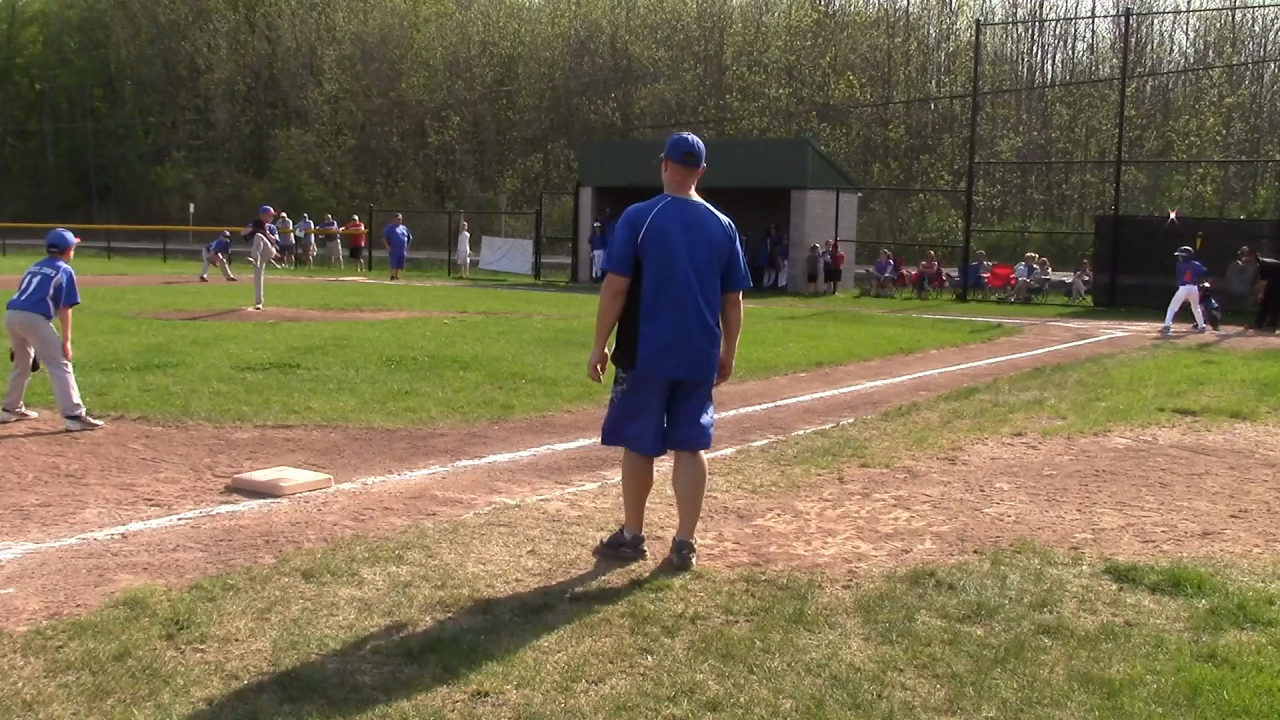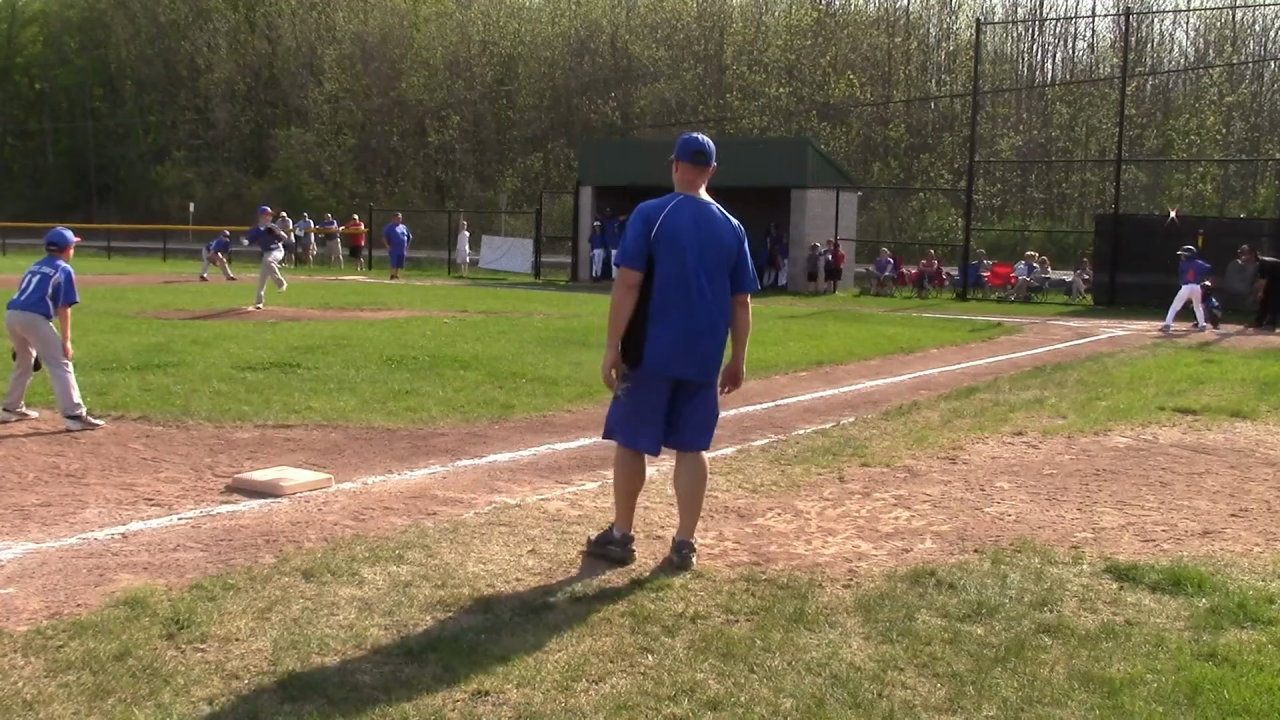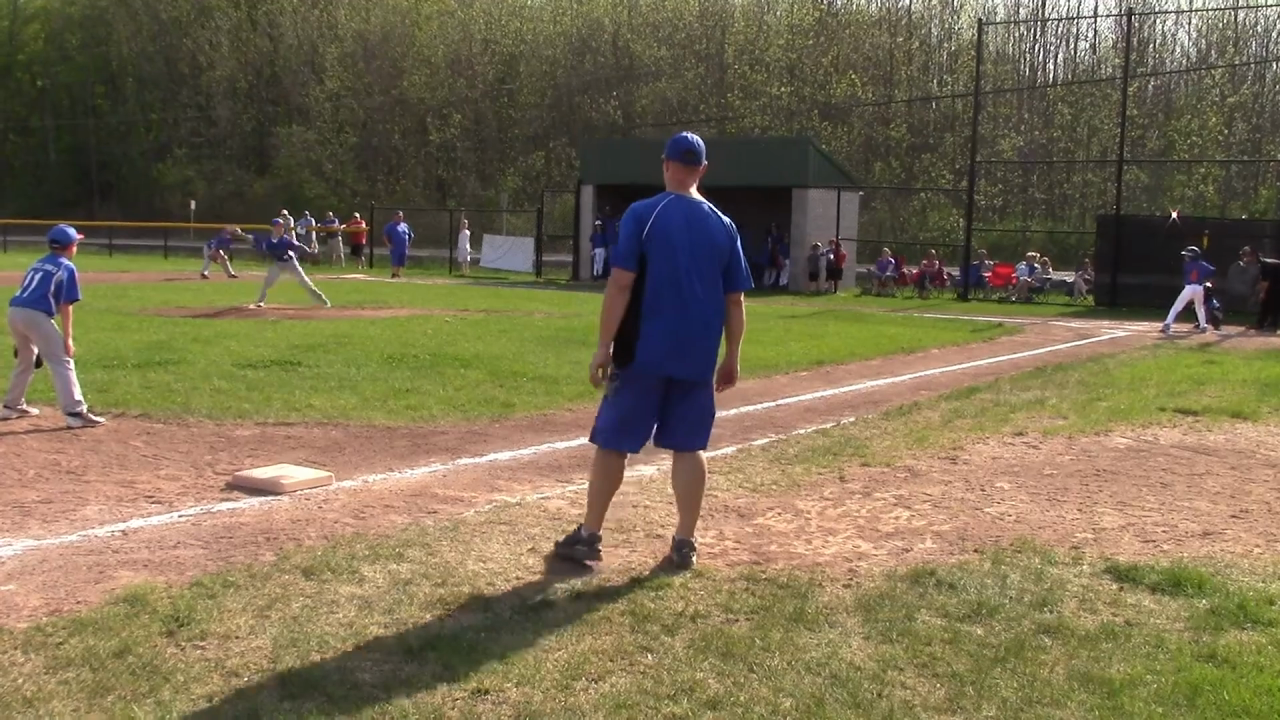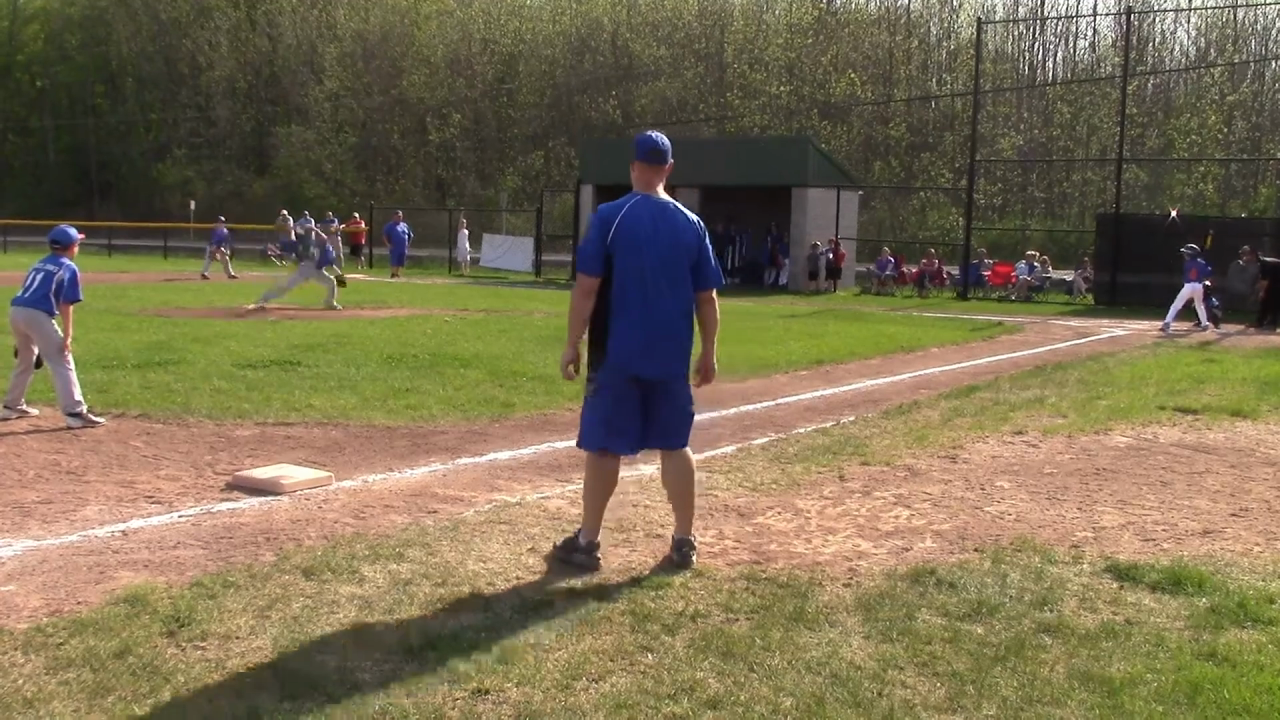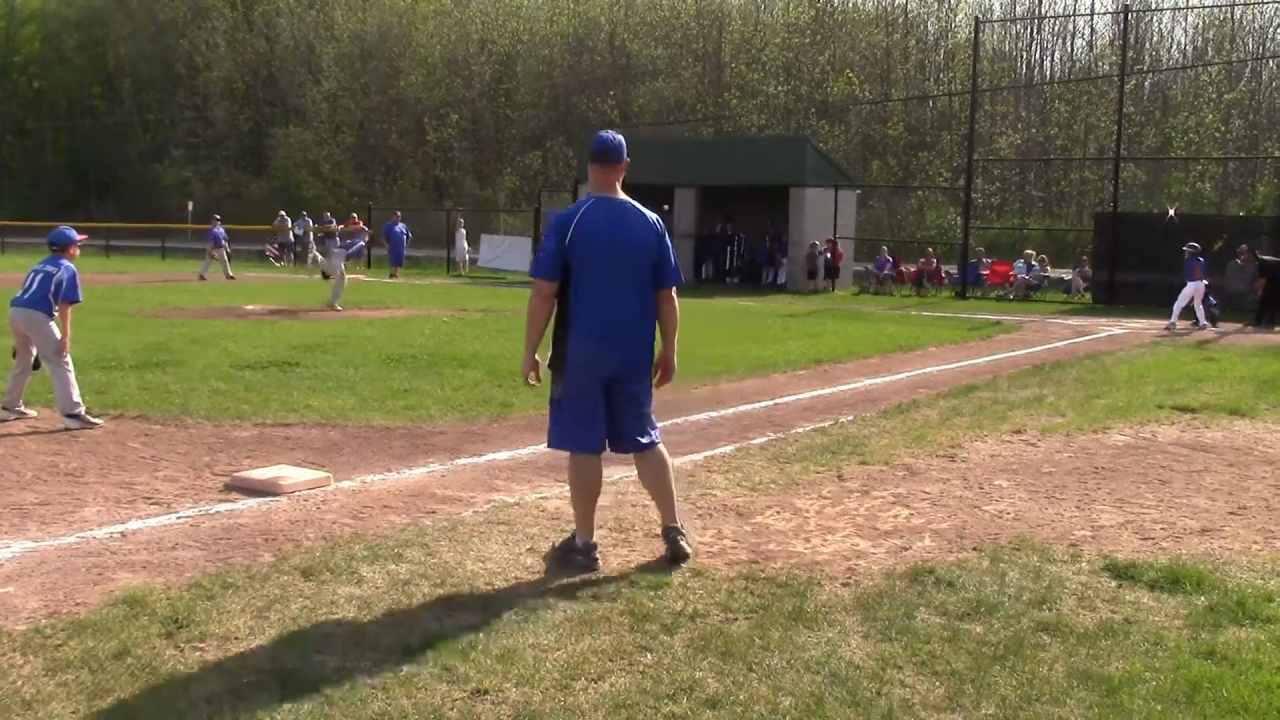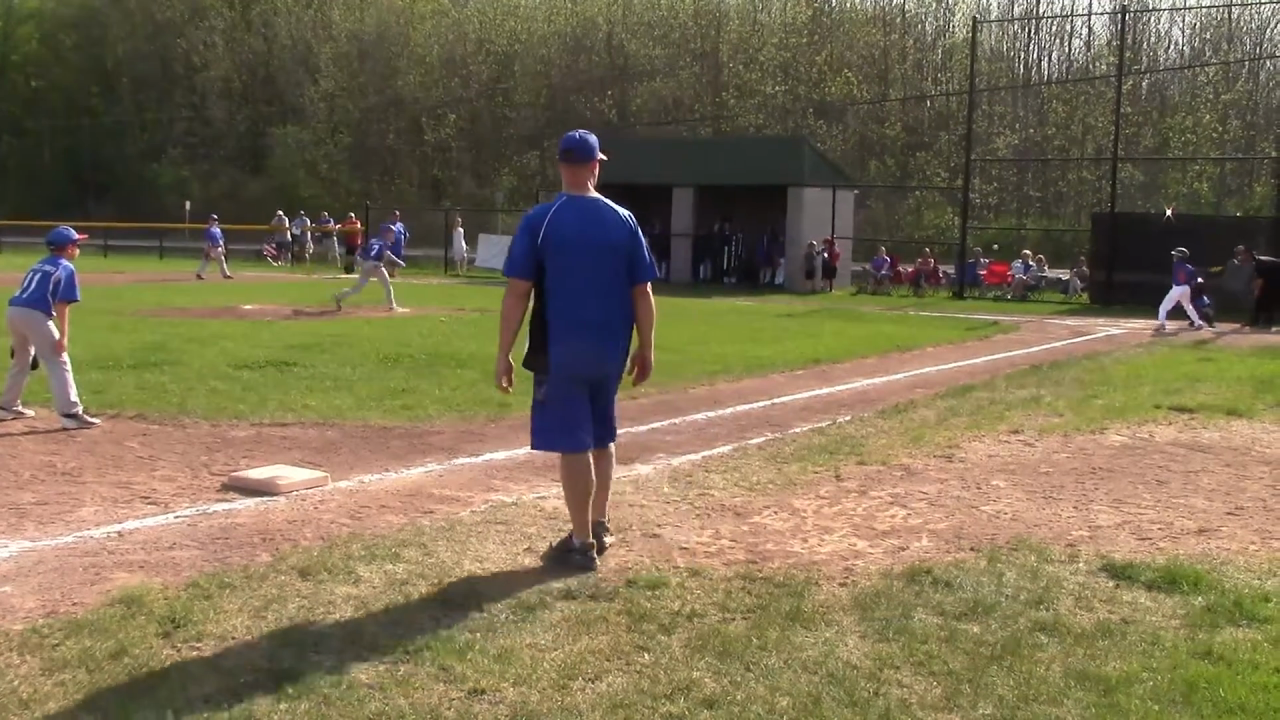
dt=0.3s
person 1, frame 1
left shoulder: (639, 217)
right shoulder: (722, 226)
left elbow: (615, 288)
right elbow: (733, 300)
left wrist: (600, 345)
right wrist: (728, 351)
left hip: (644, 353)
right hip: (699, 357)
left knee: (637, 445)
right knee: (690, 447)
left ankle: (632, 536)
right ankle: (684, 543)
person 1, frame 2
left shoulder: (651, 214)
right shoulder: (732, 227)
left elbow: (628, 285)
right elbow: (741, 303)
left wrist: (612, 346)
right wrist: (738, 359)
left hip: (650, 354)
right hip: (704, 358)
left knee: (631, 442)
right knee: (691, 447)
left ankle: (621, 535)
right ankle: (684, 543)
person 1, frame 3
left shoulder: (643, 215)
right shoulder: (723, 226)
left elbow: (621, 285)
right elbow: (734, 300)
left wrist: (603, 346)
right wrist: (732, 356)
left hip: (641, 353)
right hip: (697, 357)
left knee: (614, 442)
right knee: (688, 447)
left ankle: (588, 535)
right ankle: (685, 543)
person 1, frame 4
left shoulder: (609, 217)
right shoulder: (691, 224)
left elbow: (587, 288)
right elbow: (707, 297)
left wrist: (572, 345)
right wrist: (708, 353)
left hip: (616, 354)
right hip: (671, 357)
left knee: (602, 446)
right knee: (674, 446)
left ankle: (586, 542)
right ankle: (683, 541)
person 1, frame 5
left shoulder: (567, 221)
right shoulder: (650, 223)
left elbow: (544, 293)
right elbow: (667, 296)
left wrist: (530, 351)
right wrist: (668, 350)
left hip: (579, 355)
right hip: (634, 356)
left knee: (583, 447)
right knee: (644, 441)
left ankle: (584, 543)
right ankle: (673, 531)
person 1, frame 6
left shoulder: (539, 220)
right shoulder: (623, 220)
left elbow: (518, 293)
right elbow: (642, 292)
left wrist: (503, 353)
right wrist: (645, 348)
left hip: (560, 353)
right hip: (610, 352)
left knee: (572, 445)
right knee: (602, 438)
left ankle: (582, 542)
right ankle: (599, 525)
person 2, frame 1
left shoulder: (35, 267)
right shoulder: (64, 271)
right elbow: (64, 309)
left wrist: (23, 337)
right wrist: (66, 341)
left hip: (12, 315)
right hip: (33, 318)
left knee: (22, 362)
right knee: (60, 365)
left ankle: (10, 409)
right ankle: (74, 416)
person 2, frame 2
left shoulder: (35, 267)
right shoulder: (64, 270)
right elbow: (63, 308)
right wrist: (66, 340)
left hip: (12, 315)
right hip: (33, 318)
left knee: (24, 363)
right knee: (60, 364)
left ankle: (11, 409)
right ankle: (74, 416)
person 2, frame 3
left shoulder: (38, 264)
right shoulder: (66, 267)
right elbow: (65, 305)
left wrist: (24, 334)
right wrist: (68, 337)
left hip: (14, 312)
right hip: (35, 315)
left knee: (26, 359)
right knee: (62, 361)
left ankle: (12, 405)
right ankle: (75, 413)
person 2, frame 4
left shoulder: (40, 264)
right shoulder: (68, 268)
right elbow: (66, 305)
right wrist: (67, 336)
left hip: (16, 311)
right hip: (37, 315)
left knee: (25, 359)
right knee: (62, 362)
left ankle: (11, 406)
right ankle: (75, 413)
person 2, frame 5
left shoulder: (41, 265)
right shoulder: (67, 269)
right elbow: (64, 305)
left wrist: (23, 335)
right wrist: (65, 336)
right hip: (36, 316)
left knee: (24, 360)
right knee: (61, 363)
right ankle: (74, 414)
person 2, frame 6
left shoulder: (40, 265)
right shoulder: (66, 268)
right elbow: (61, 304)
left wrist: (21, 334)
right wrist: (63, 335)
right hip: (35, 315)
left knee: (22, 360)
right knee: (59, 363)
right ankle: (71, 414)
